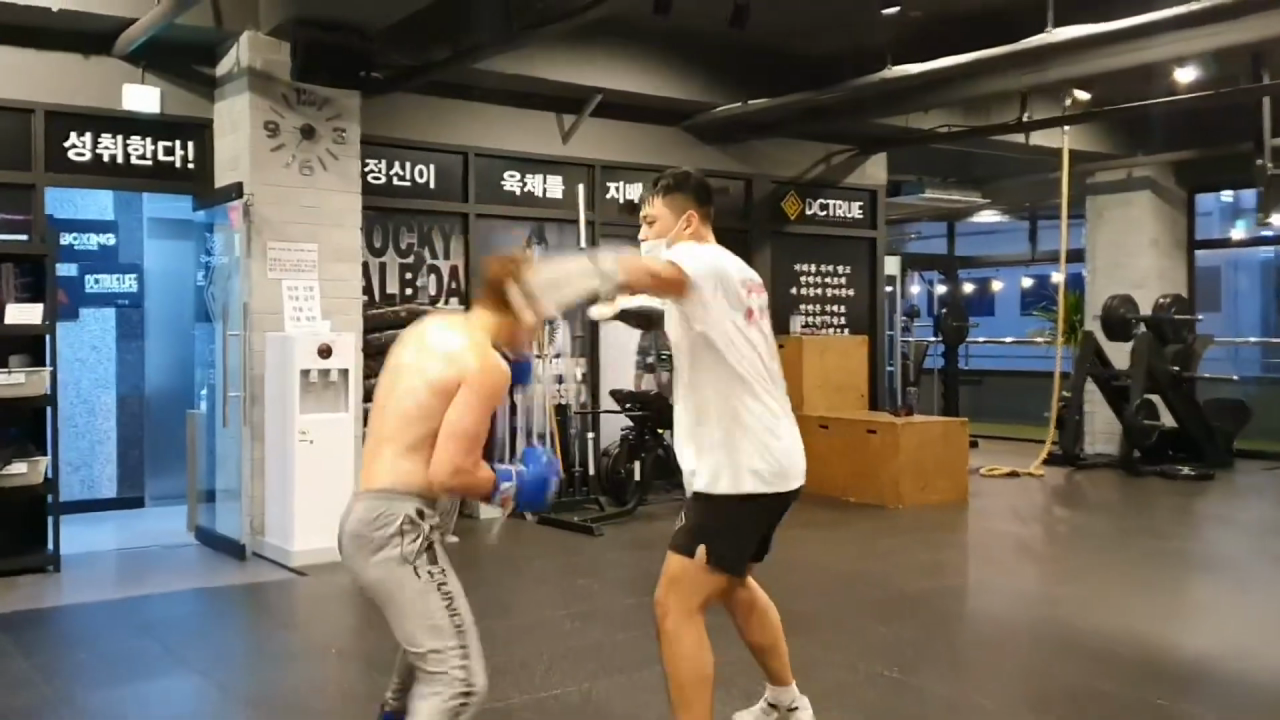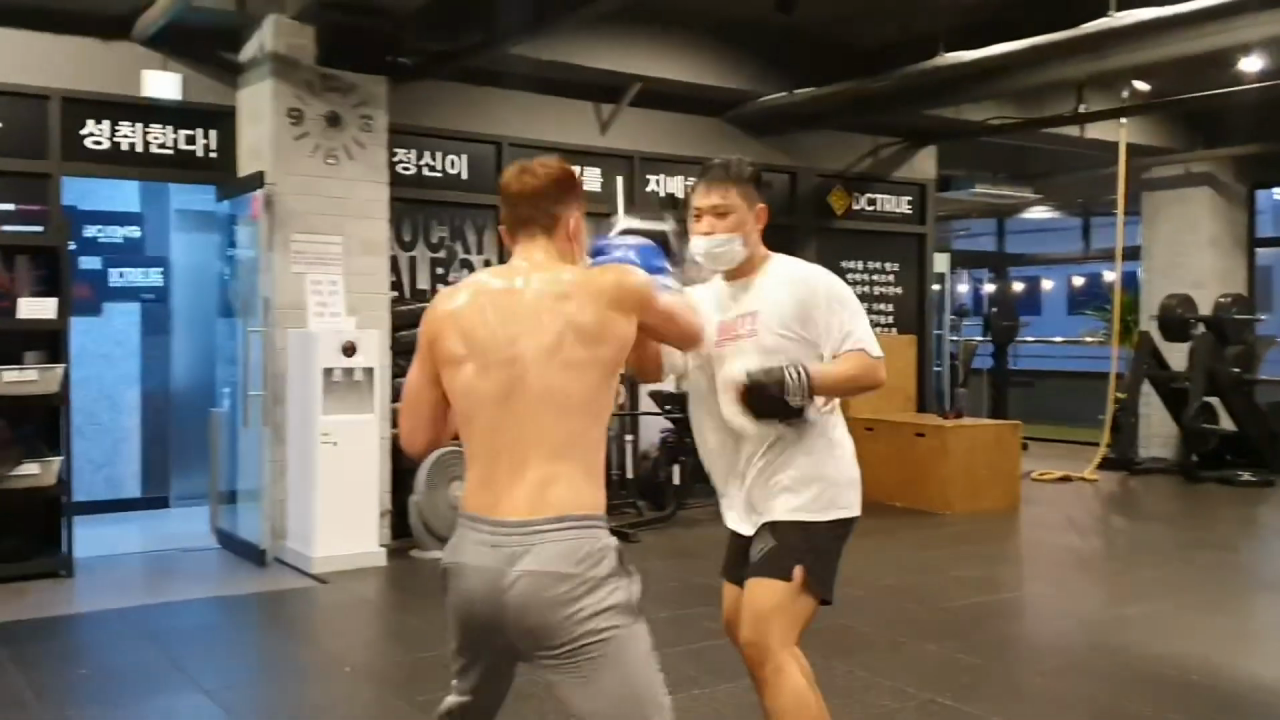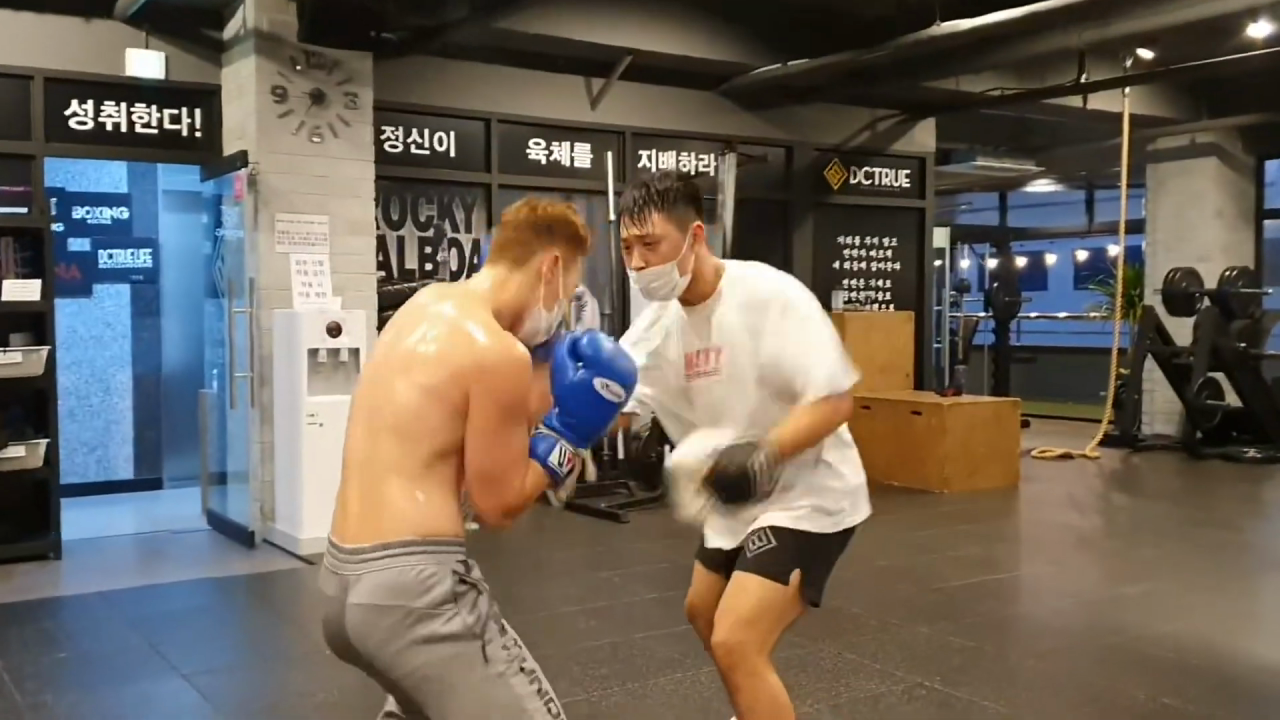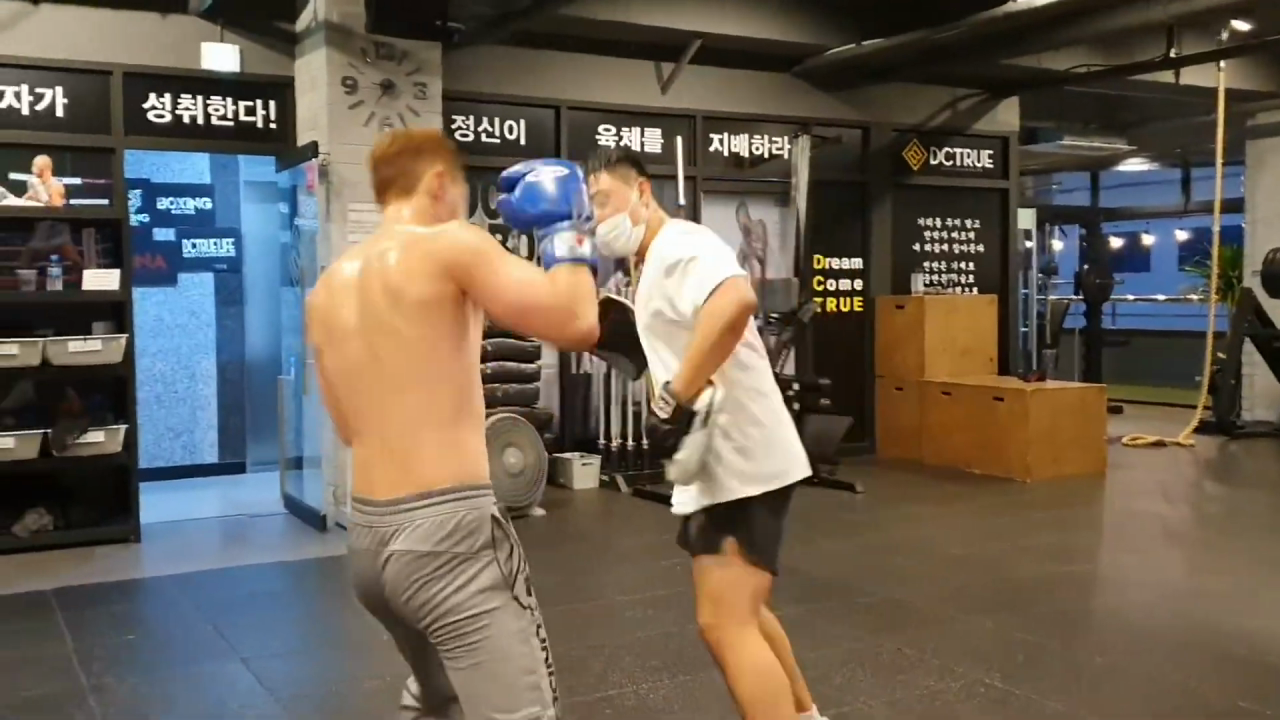
dt=0.7s
person 1, frame 1
left shoulder: (706, 262)
right shoulder: (731, 278)
left elbow: (656, 275)
left hip: (742, 471)
right hip: (762, 465)
left knee: (676, 605)
right knee: (734, 584)
person 1, frame 2
left shoulder: (806, 284)
right shoulder: (700, 300)
left elbow: (870, 367)
right elbow: (646, 367)
left wrist: (800, 382)
left hip: (808, 496)
right hip: (750, 498)
left knee: (766, 641)
right knee: (744, 626)
person 1, frame 3
left shoulder: (773, 297)
right shoulder: (653, 327)
left elbow: (835, 399)
left wrist: (764, 456)
left hip: (809, 500)
right hip: (740, 505)
left knee: (735, 644)
right knee: (703, 612)
person 1, frame 4
left shoulder: (676, 244)
right shoulder: (658, 263)
left elbow: (735, 300)
left wrist: (675, 399)
left hip: (740, 463)
right hip: (725, 463)
left knee: (722, 625)
right knee: (737, 608)
person 2, frame 1
left shoulder: (429, 329)
right shoulder: (485, 365)
right elbow: (448, 472)
right wrist: (504, 485)
left hip: (370, 514)
right hip: (396, 522)
left knee: (434, 630)
person 2, frame 2
left shoulder: (450, 308)
right shoulder: (612, 287)
left elbow: (414, 438)
right elbow: (692, 331)
right wrist: (650, 270)
left hip: (475, 557)
right hip: (569, 563)
person 2, frame 3
left shoulder: (426, 304)
right shoulder: (499, 354)
right elbow: (496, 505)
left wrist: (537, 384)
right wrist: (570, 434)
left hip: (344, 582)
right hip: (415, 584)
person 2, frame 4
left shoulder: (328, 288)
right shoulder: (447, 248)
right elbow: (577, 325)
right wrist: (565, 227)
left hip: (373, 535)
right hip: (447, 534)
